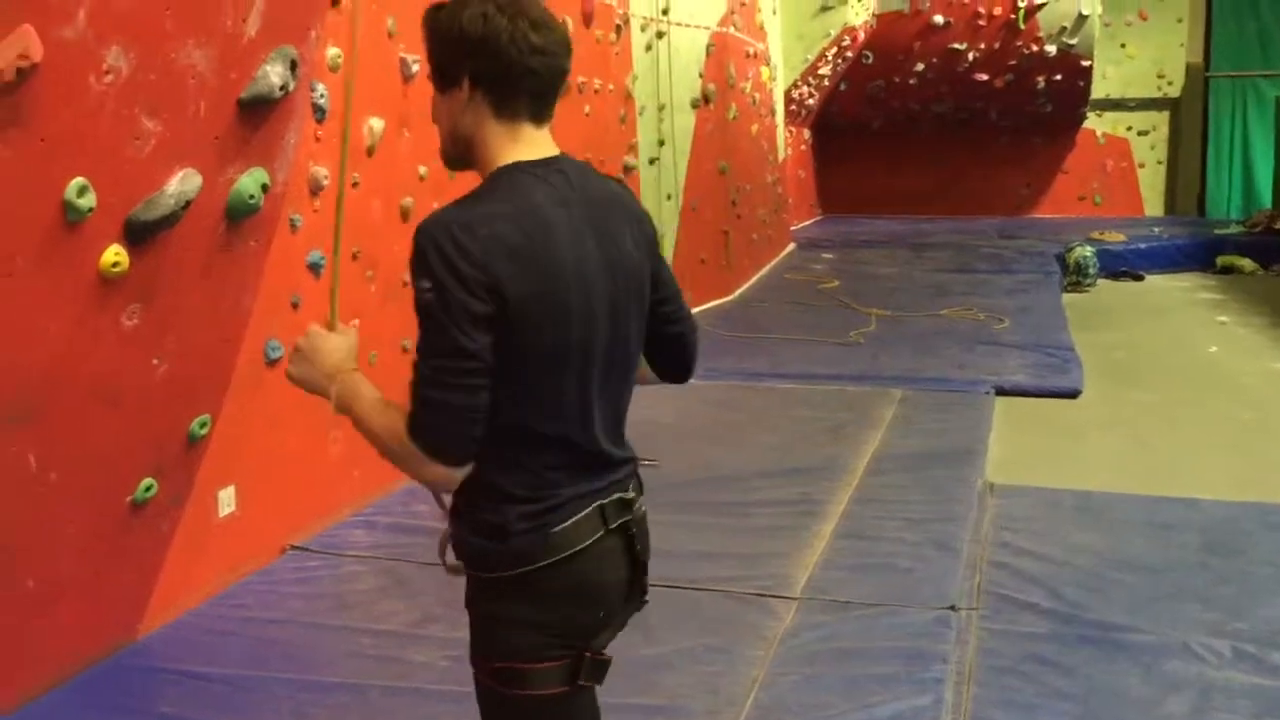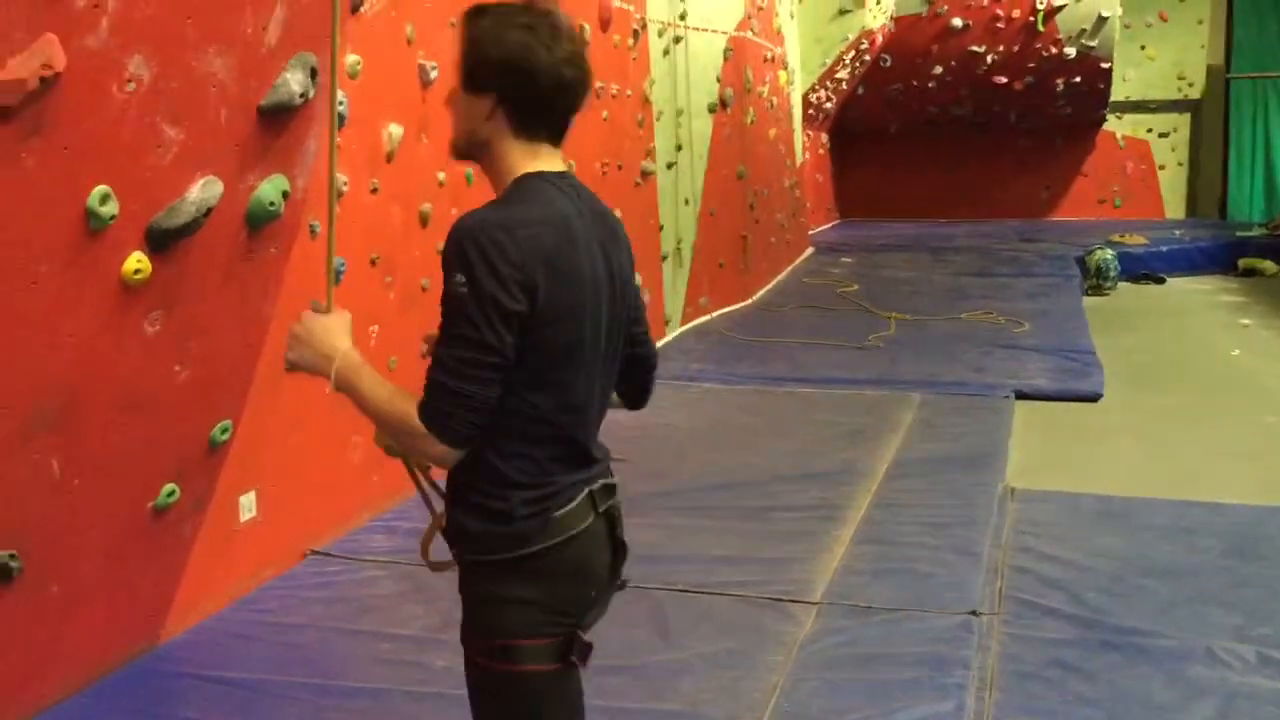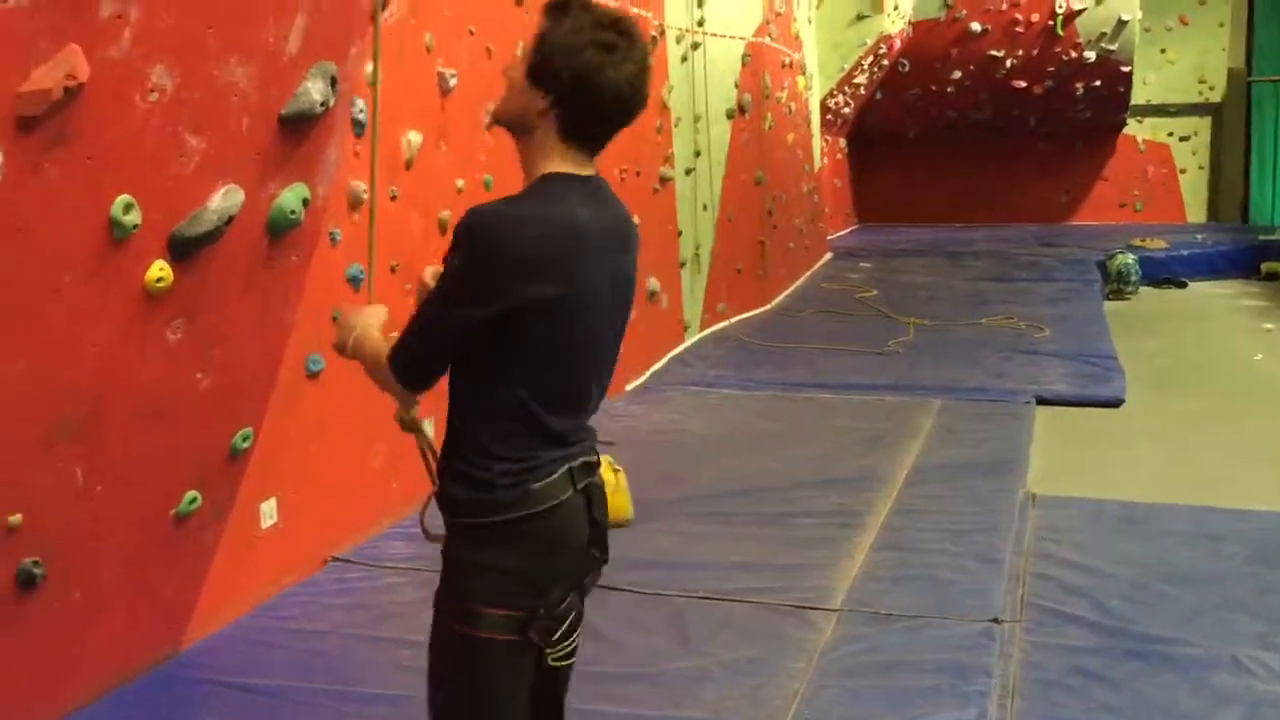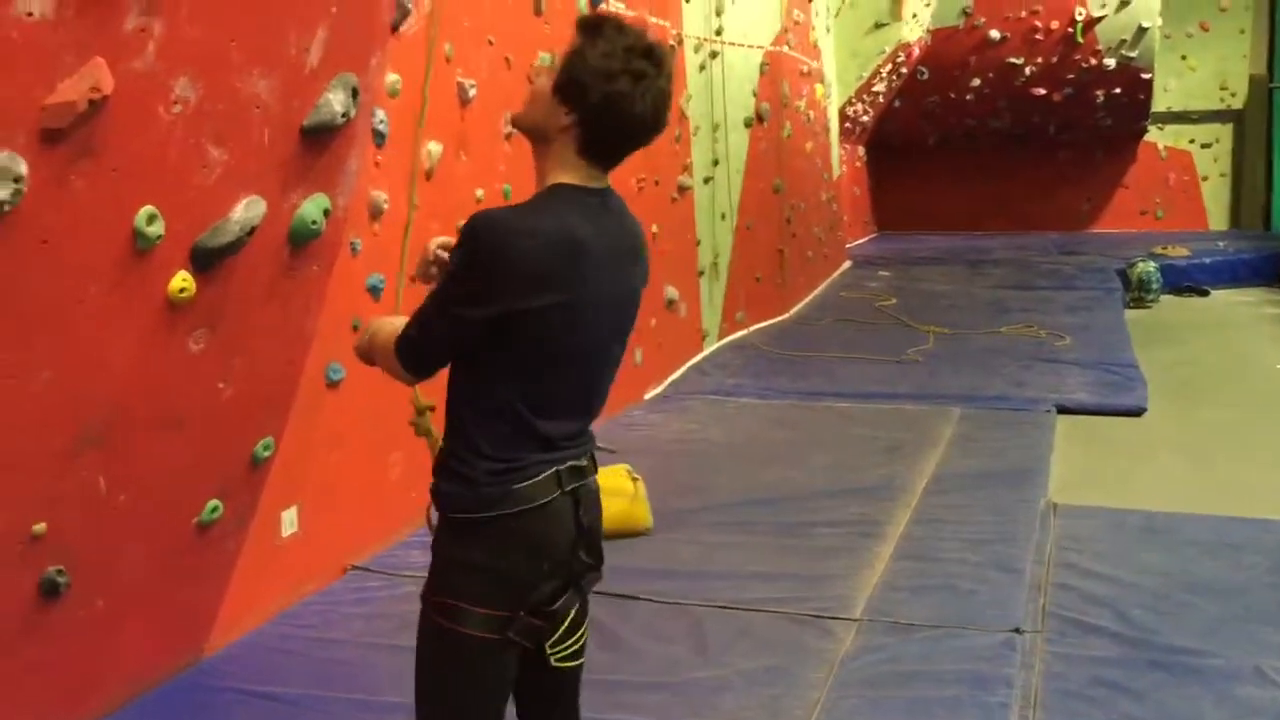
dt=0.2s
person 1, frame 1
left shoulder: (461, 238)
right shoulder: (618, 205)
left elbow: (444, 460)
right elbow: (677, 358)
left wrist: (338, 378)
left hip: (536, 565)
right hip: (614, 534)
person 1, frame 2
left shoulder: (491, 238)
right shoulder: (603, 224)
left elbow: (442, 440)
right elbow: (635, 385)
left wrist: (338, 360)
left hip: (524, 554)
right hip: (584, 528)
person 1, frame 3
left shoulder: (500, 229)
right shoulder: (613, 221)
left elbow: (406, 379)
left wrist: (363, 333)
left hip: (505, 526)
right hip: (570, 502)
person 1, frame 4
left shoulder: (506, 235)
right shoulder: (623, 235)
left elbow: (412, 360)
left wrist: (378, 334)
left hip: (496, 522)
right hip: (567, 506)
